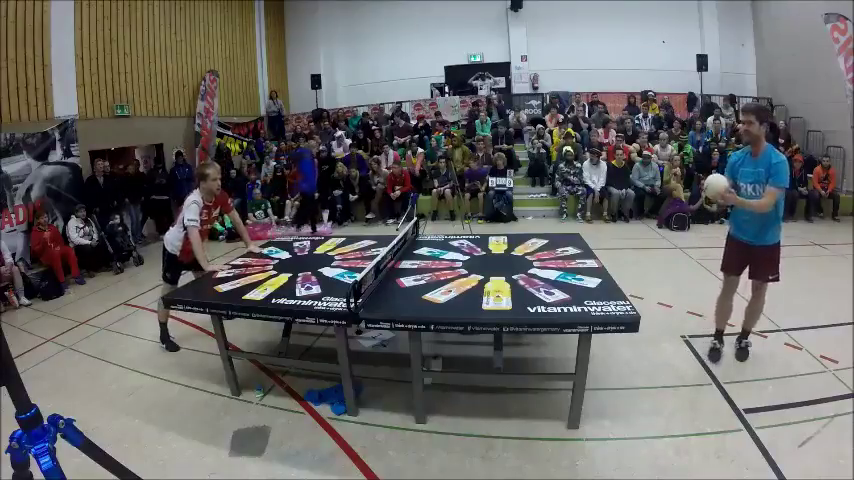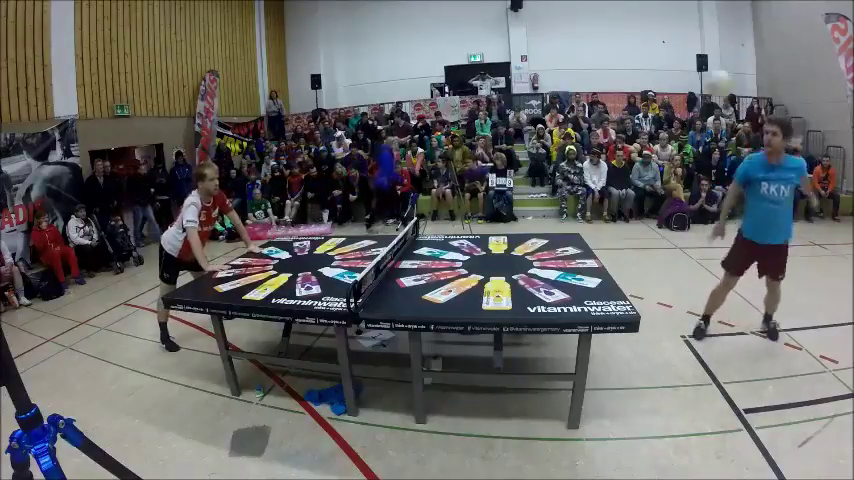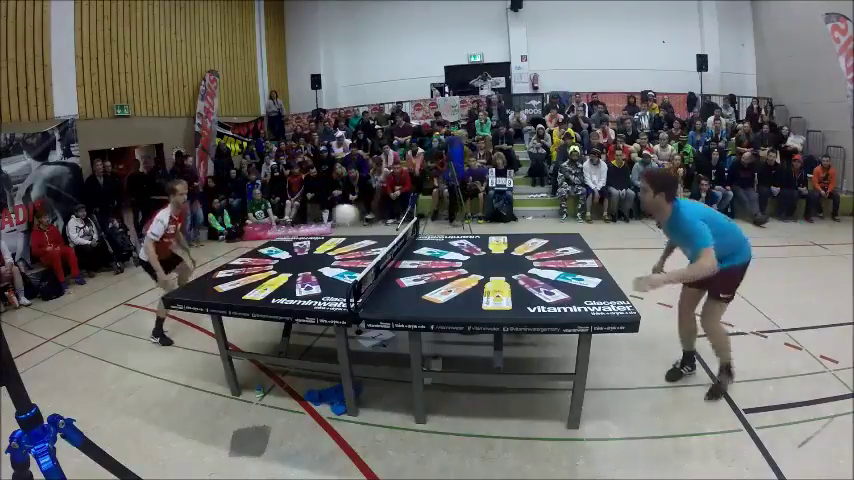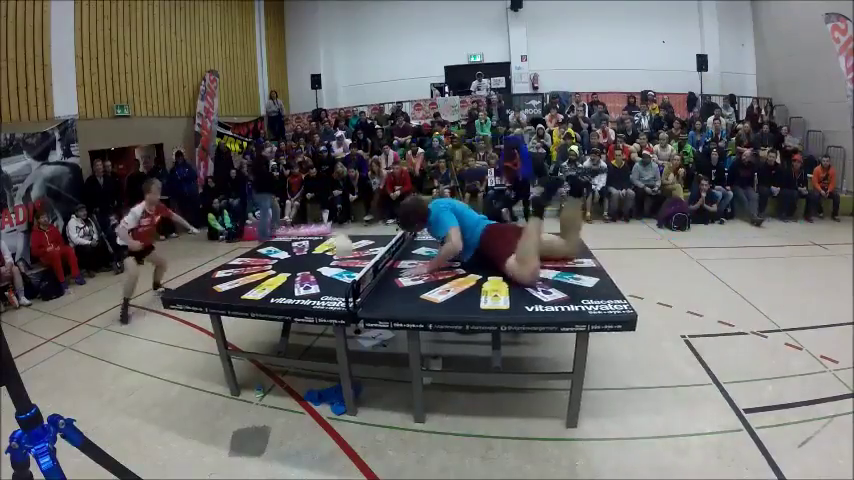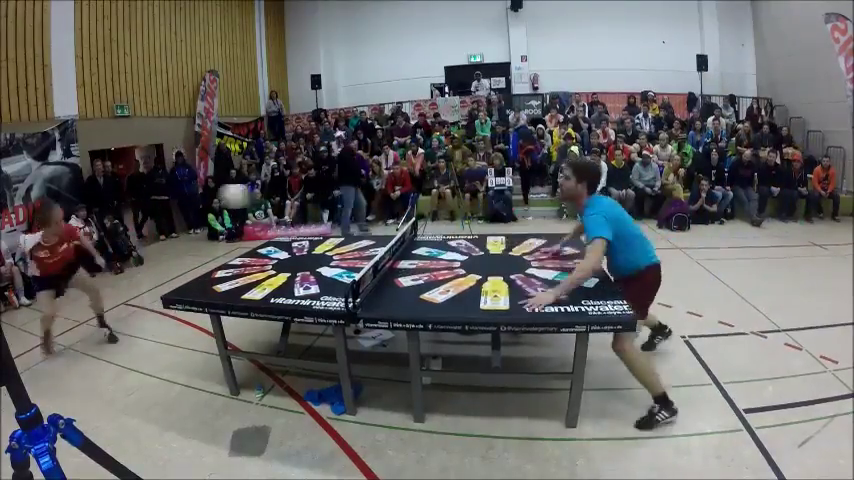
dt=1s
person 1, frame 1
left shoulder: (777, 162)
right shoulder: (736, 158)
left elbow: (767, 204)
right elbow: (729, 191)
left wrist: (737, 201)
right wrist: (721, 196)
left hip: (766, 240)
right hip: (737, 235)
left knee: (758, 291)
right knee: (728, 288)
left ankle: (743, 338)
right ankle: (718, 338)
person 1, frame 2
left shoulder: (798, 165)
right shoulder: (752, 162)
right elbow: (733, 193)
left wrist: (812, 197)
right wrist: (721, 222)
left hip: (778, 239)
right hip: (749, 236)
left knee: (774, 285)
right knee: (727, 283)
left ankle: (768, 320)
right ankle: (705, 319)
person 1, frame 3
left shoulder: (688, 218)
right shoulder: (667, 213)
left elbow: (709, 266)
left wrist: (663, 278)
right wrist: (662, 260)
left hip: (732, 259)
right hip: (710, 255)
left knee: (709, 320)
right knee: (684, 308)
left ankle: (726, 370)
right ankle: (688, 360)
person 1, frame 4
left shoulder: (440, 214)
right shoulder: (436, 205)
left elbow: (454, 247)
left wrist: (428, 267)
left knee: (528, 275)
right knee: (571, 246)
left ankle: (537, 210)
person 1, frame 5
left shoulder: (597, 213)
right shoulder: (595, 203)
left elbow: (594, 262)
left wrist: (555, 293)
right wrist: (565, 242)
left hip: (643, 273)
right hip: (632, 268)
left knee: (621, 342)
left ankle: (664, 404)
right ankle: (658, 329)
person 2, frame 1
left shoulder: (220, 196)
right shoulder: (194, 203)
left elbow: (235, 219)
right elbow: (194, 234)
left wrist: (249, 244)
right wrist: (206, 265)
left hip: (194, 248)
right hip: (174, 248)
right knee: (169, 291)
right ankle: (164, 335)
person 2, frame 2
left shoulder: (218, 197)
right shoulder: (192, 204)
left elbow: (235, 219)
right elbow: (193, 236)
left wrist: (249, 244)
right wrist: (207, 265)
left hip: (191, 251)
right hip: (172, 250)
right knee: (167, 293)
right ankle: (164, 335)
person 2, frame 3
left shoulder: (179, 213)
right shoulder: (163, 218)
right elbow: (147, 245)
left wrist: (188, 254)
right wrist: (159, 271)
left hip: (164, 252)
right hip: (150, 258)
left knee: (187, 269)
right knee: (170, 290)
right ankle: (157, 332)
person 2, frame 4
left shoulder: (159, 207)
right shoulder: (137, 212)
left elbow: (173, 216)
right elbow: (120, 230)
left wrist: (190, 227)
right wrist: (131, 242)
left hip: (144, 243)
right hip: (127, 245)
left knee: (161, 263)
right knee: (133, 274)
left ankle: (156, 286)
right ankle: (125, 306)
person 2, frame 5
left shoulder: (67, 230)
right shoulder: (30, 242)
left elbow: (82, 239)
left wrist: (96, 255)
left hip: (66, 265)
right hip: (44, 276)
left knee: (93, 290)
right knee: (48, 314)
left ankle: (102, 323)
right ankle: (47, 336)
